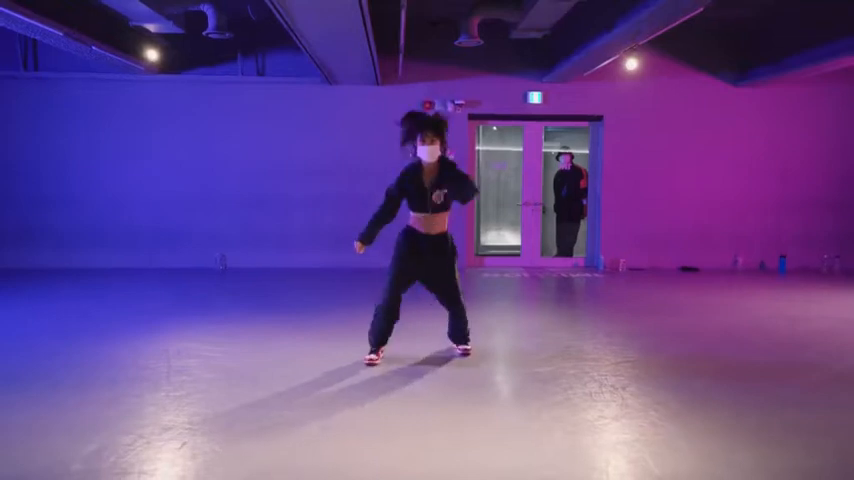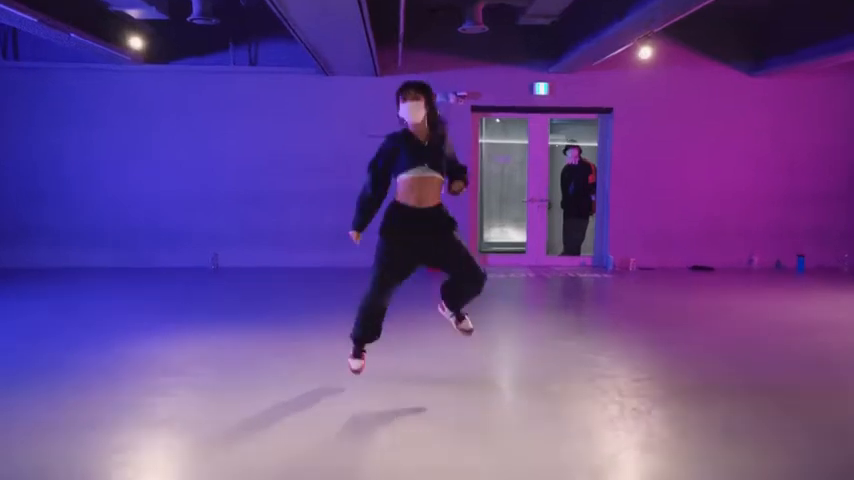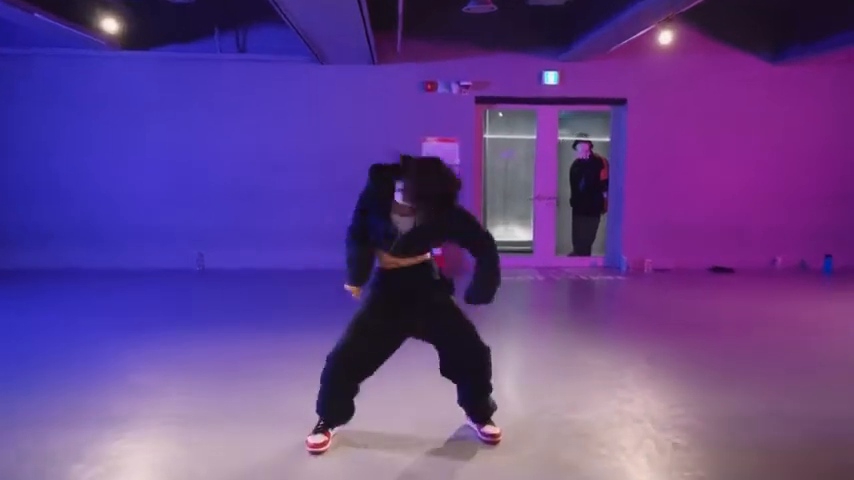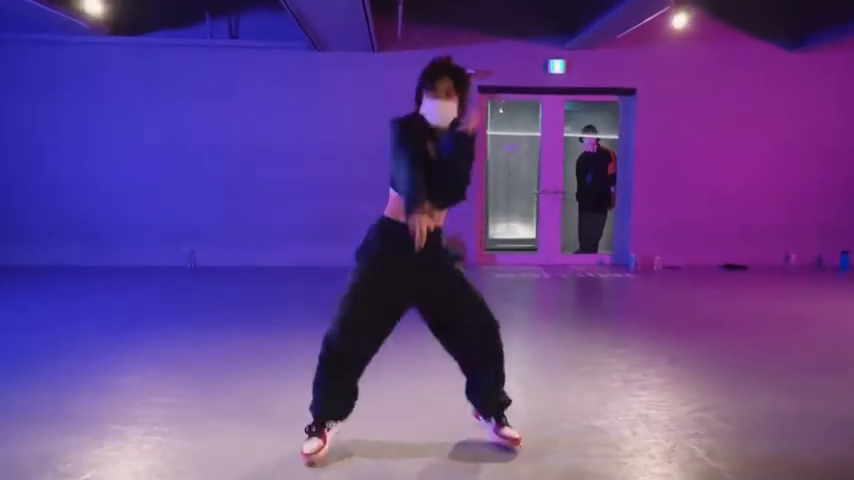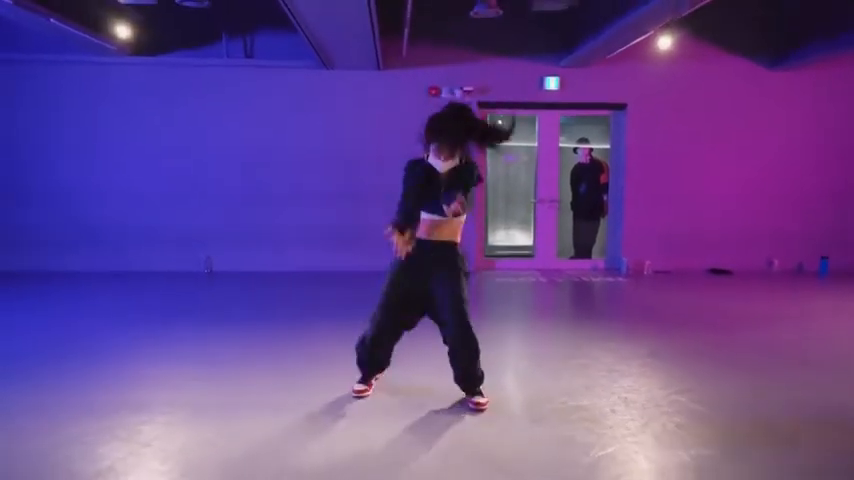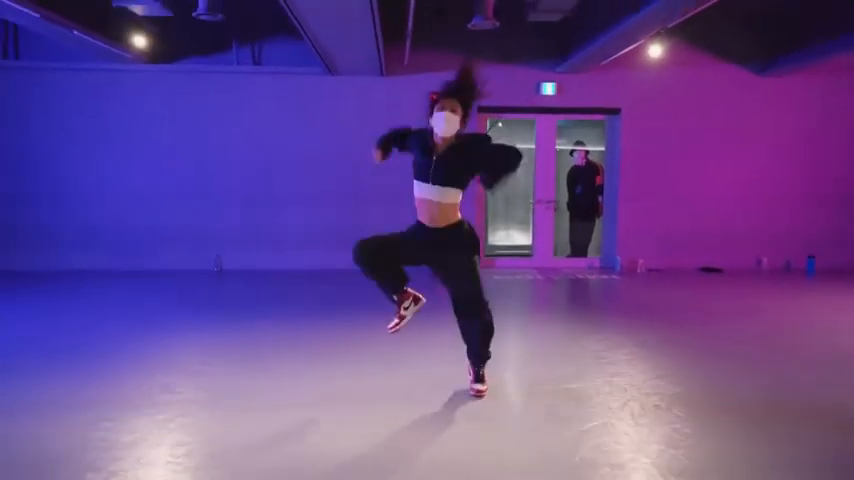
dt=0.4s
person 1, frame 1
left shoulder: (449, 170)
right shoulder: (409, 175)
left elbow: (469, 190)
right elbow: (388, 208)
left wrist: (447, 193)
right wrist: (366, 237)
left hip: (441, 244)
right hip: (412, 241)
left knee: (451, 296)
right knee: (392, 292)
left ankle: (459, 337)
right ankle: (378, 344)
person 1, frame 2
left shoulder: (439, 136)
right shoulder: (395, 142)
left elbow: (453, 164)
right elbow: (376, 183)
left wrist: (458, 179)
right wrist: (360, 223)
left hip: (435, 221)
right hip: (401, 222)
left knee: (473, 277)
right knee: (380, 286)
left ankle: (451, 305)
right ankle: (361, 342)
person 1, frame 3
left shoulder: (448, 215)
right shoulder: (377, 189)
left elbow: (485, 248)
right elbow: (357, 237)
left wrist: (481, 291)
right wrist: (355, 275)
left hip: (425, 289)
right hip: (386, 294)
left knee: (472, 353)
right knee: (344, 361)
left ankle: (478, 413)
right ankle: (328, 420)
person 1, frame 4
left shoulder: (457, 143)
right shoulder: (407, 133)
left elbow: (454, 189)
right elbow: (408, 167)
left wrist: (465, 134)
right wrist: (417, 204)
left hip: (430, 251)
right hip: (389, 245)
left knee: (482, 330)
right knee: (349, 334)
left ankle: (493, 412)
right ankle: (324, 419)
person 1, frame 5
left shoulder: (467, 173)
right shoulder: (415, 169)
left elbow: (461, 191)
right elbow: (408, 205)
left wrist: (457, 203)
right wrist: (398, 230)
left hip: (448, 256)
right hip: (415, 254)
left knee: (456, 326)
right knee: (386, 320)
left ankle: (471, 386)
right ankle: (370, 371)
person 1, frame 6
left shoulder: (469, 148)
right shoulder: (421, 140)
left elbow: (511, 157)
right elbow: (402, 136)
left wrist: (489, 177)
right wrist: (384, 145)
left hip: (455, 238)
right hip: (420, 234)
left knee: (472, 305)
right knee: (367, 253)
left ankle: (478, 369)
right ankle: (404, 297)
person 2, frame 1
left shoulder: (579, 172)
right shoulder: (559, 174)
left elbow: (584, 192)
left wrist: (583, 208)
left hip: (574, 211)
right hip: (561, 210)
left knee: (569, 238)
right knee: (561, 239)
person 2, frame 2
left shoulder: (587, 166)
right shoulder: (566, 168)
left elbow: (592, 187)
right elbow: (564, 187)
left wrist: (591, 205)
left hip: (582, 208)
right hip: (569, 207)
left knee: (577, 235)
right knee: (568, 236)
left ankle: (573, 255)
right ankle: (569, 255)
person 2, frame 3
left shoulder: (599, 162)
right shoulder: (576, 164)
left elbow: (604, 185)
left wrist: (603, 203)
left hip: (593, 205)
right hip: (578, 205)
left knee: (587, 235)
right knee: (578, 236)
left ankle: (583, 255)
right ankle: (578, 255)
person 2, frame 4
left shoulder: (607, 155)
right shoulder: (583, 157)
left elbow: (612, 179)
left wrist: (611, 198)
left hip: (600, 201)
right hip: (585, 200)
left knee: (594, 231)
right knee: (584, 233)
left ankle: (589, 252)
right ankle: (585, 253)
person 2, frame 5
left shoulder: (599, 166)
right shoulder: (576, 168)
left elbow: (604, 188)
left wrist: (604, 207)
left hip: (593, 209)
right hip: (579, 208)
left knee: (588, 238)
right knee: (578, 239)
left ankle: (584, 258)
right ankle: (579, 258)
person 2, frame 6
left shoulder: (595, 168)
right shoulder: (573, 170)
left elbow: (600, 190)
right elbow: (570, 189)
left wrist: (600, 207)
right wrist: (570, 204)
left hip: (589, 210)
right hip: (575, 209)
left knee: (584, 238)
right knee: (575, 238)
left ankle: (580, 257)
right ankle: (575, 257)
